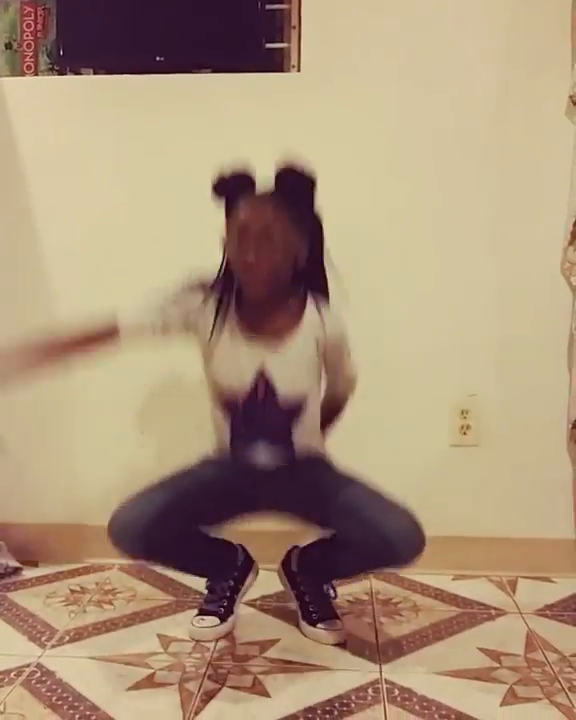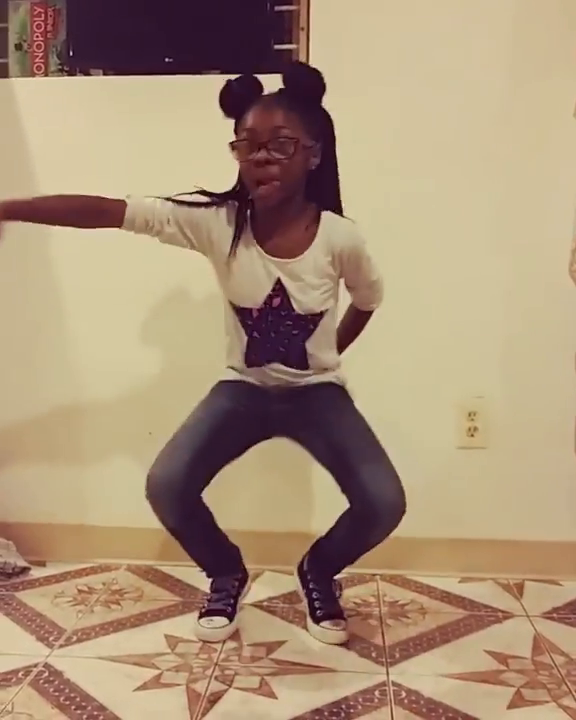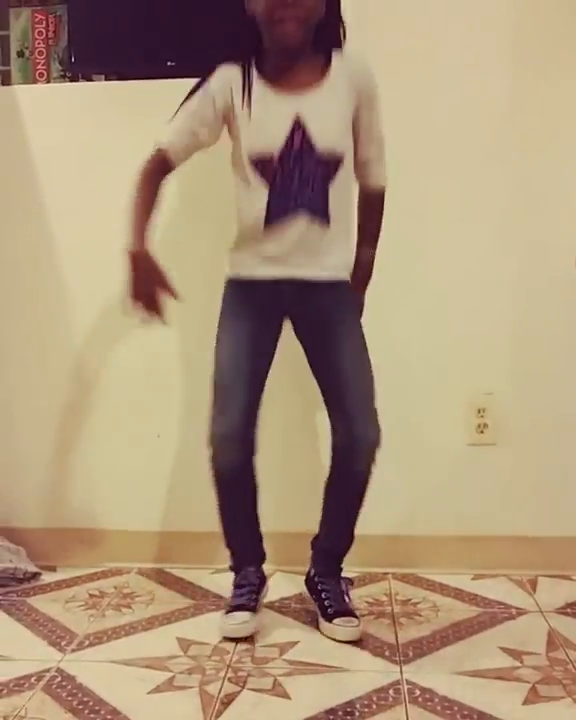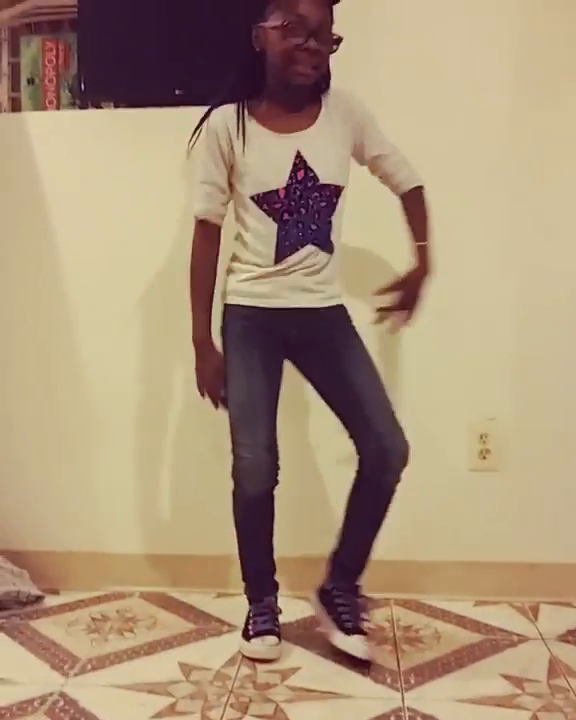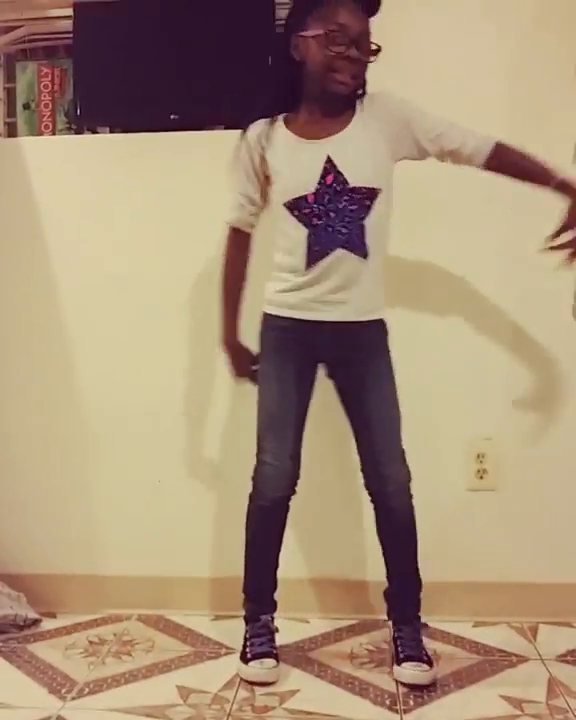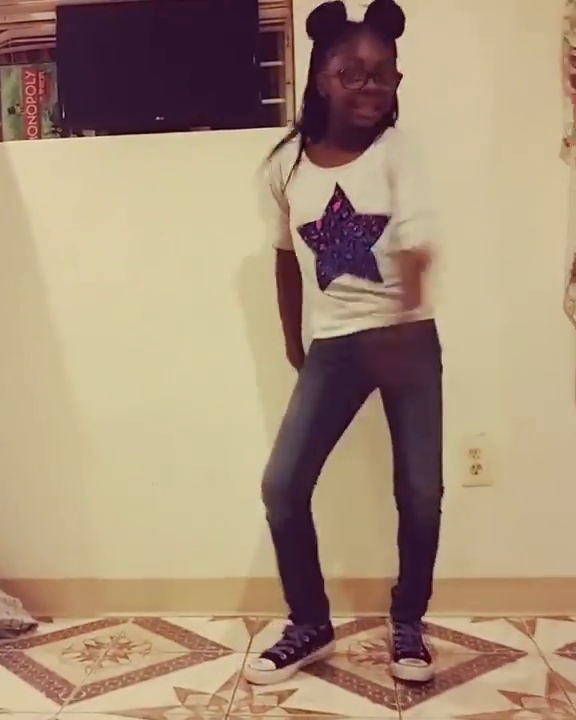
dt=0.3s
person 1, frame 1
left shoulder: (326, 324)
right shoulder: (202, 308)
right elbow: (107, 332)
left wrist: (306, 441)
left hip: (302, 469)
right hip: (231, 469)
left knee: (401, 540)
right knee: (130, 529)
left ankle: (309, 571)
right ankle: (227, 567)
person 1, frame 2
left shoulder: (340, 239)
right shoulder: (214, 223)
left elbow: (367, 302)
right elbow: (104, 211)
left wrist: (321, 356)
left hip: (317, 394)
right hip: (243, 391)
left knee: (383, 503)
right knee: (166, 485)
left ankle: (319, 572)
right ankle: (226, 574)
person 1, frame 3
left shoulder: (354, 79)
right shoulder: (228, 88)
left elbow: (373, 182)
right elbow: (160, 160)
left wrist: (361, 272)
right wrist: (138, 247)
left hip: (325, 286)
right hip: (250, 286)
left knee: (359, 439)
right knee: (228, 438)
left ankle: (326, 574)
right ankle: (248, 574)
person 1, frame 4
left shoulder: (347, 113)
right shoulder: (226, 125)
left elbow: (406, 181)
right elbow: (207, 231)
left wrist: (421, 261)
right wrist: (201, 340)
left hip: (325, 315)
right hip: (250, 316)
left knee: (386, 449)
right knee: (255, 469)
left ankle: (341, 588)
right ankle: (262, 601)
person 1, frame 5
left shoulder: (386, 118)
right shoulder: (261, 140)
left elbow: (481, 149)
right elbow: (241, 235)
right wrist: (229, 329)
left hip: (363, 329)
right hip: (286, 329)
left knee: (390, 482)
right knee: (273, 479)
left ankle: (405, 622)
right ankle: (259, 621)
person 1, frame 6
left shoulder: (394, 147)
right shoulder: (286, 164)
left elbow: (415, 239)
left wrist: (400, 323)
right wrist: (294, 348)
left hip: (409, 339)
right hip: (333, 347)
left knee: (421, 495)
right knee: (281, 486)
left ankle: (408, 625)
right ankle: (309, 625)
